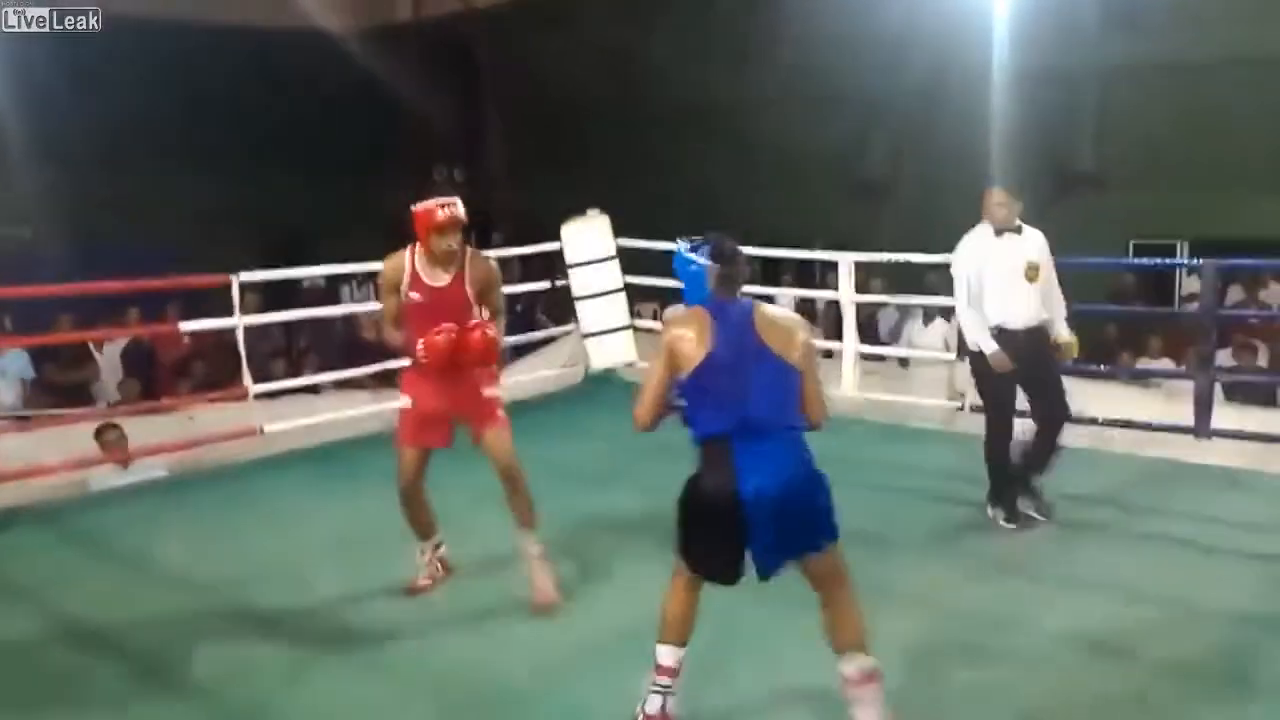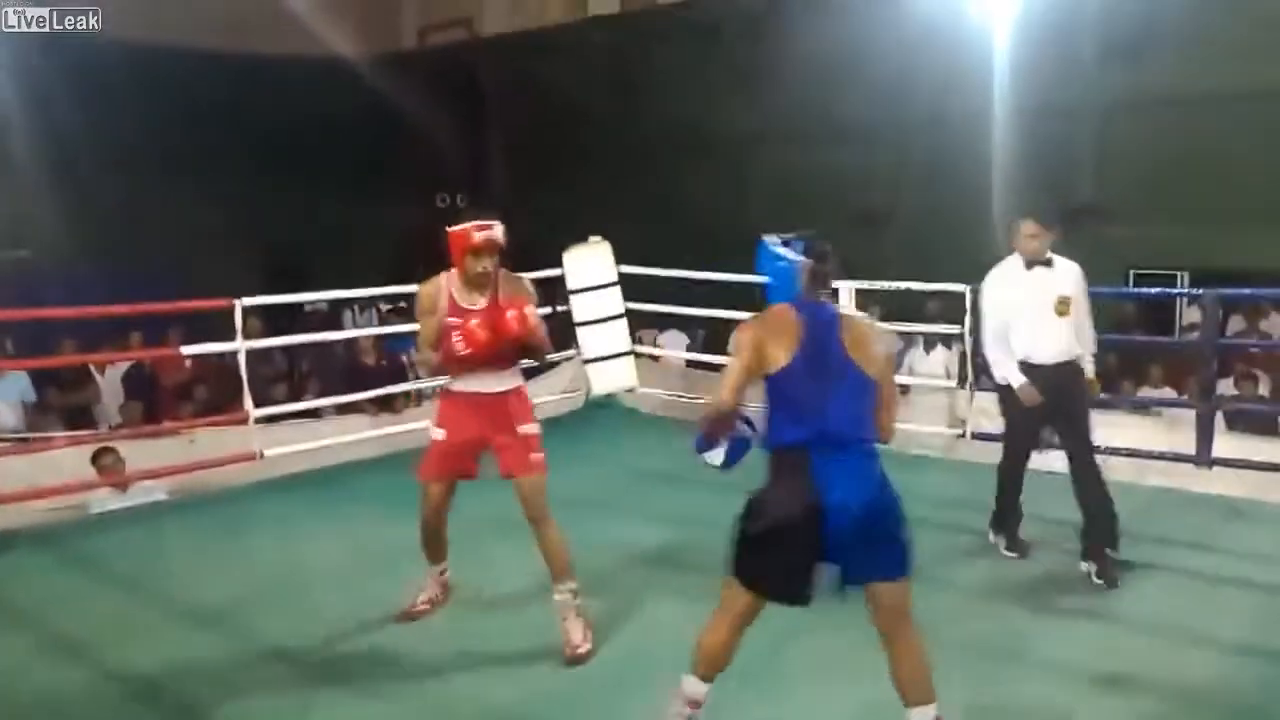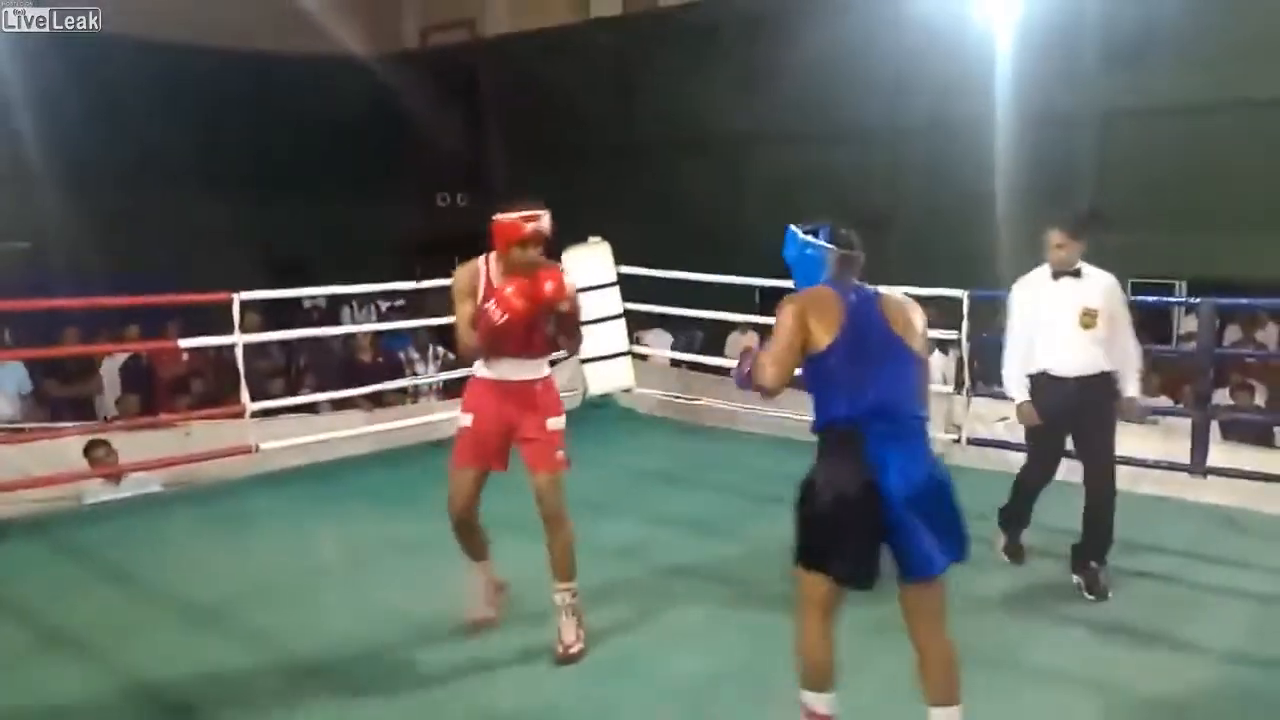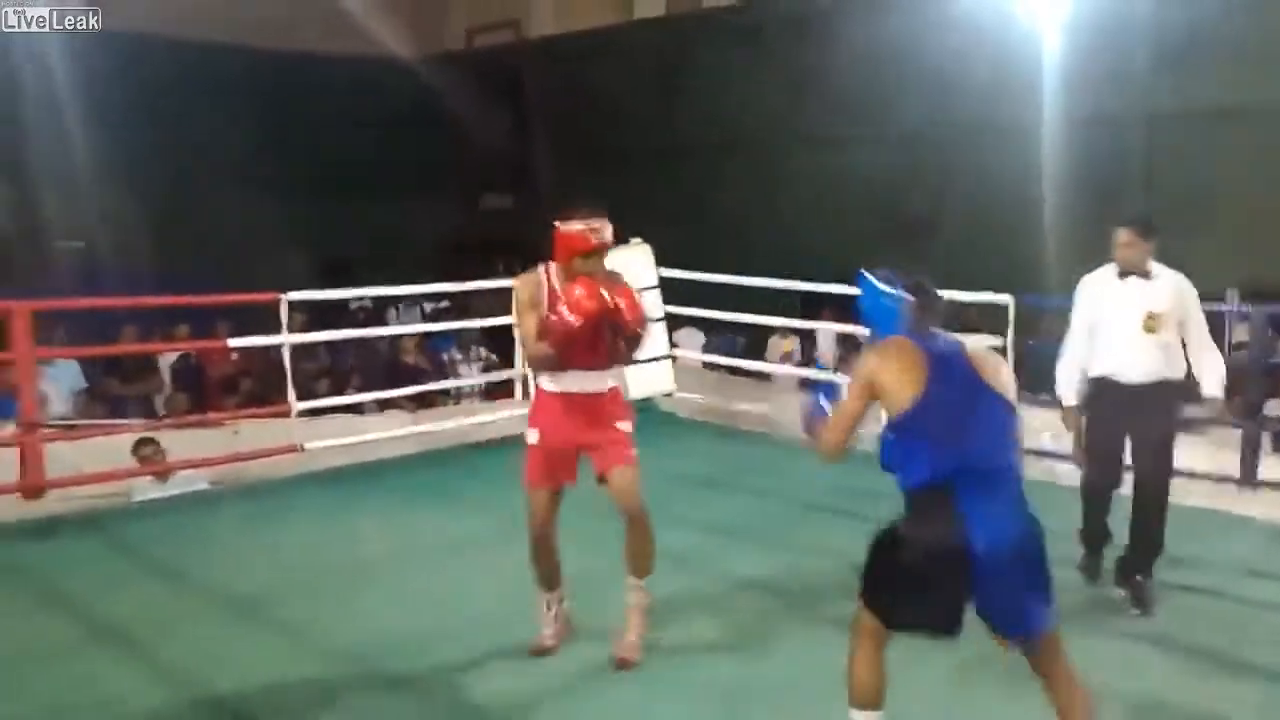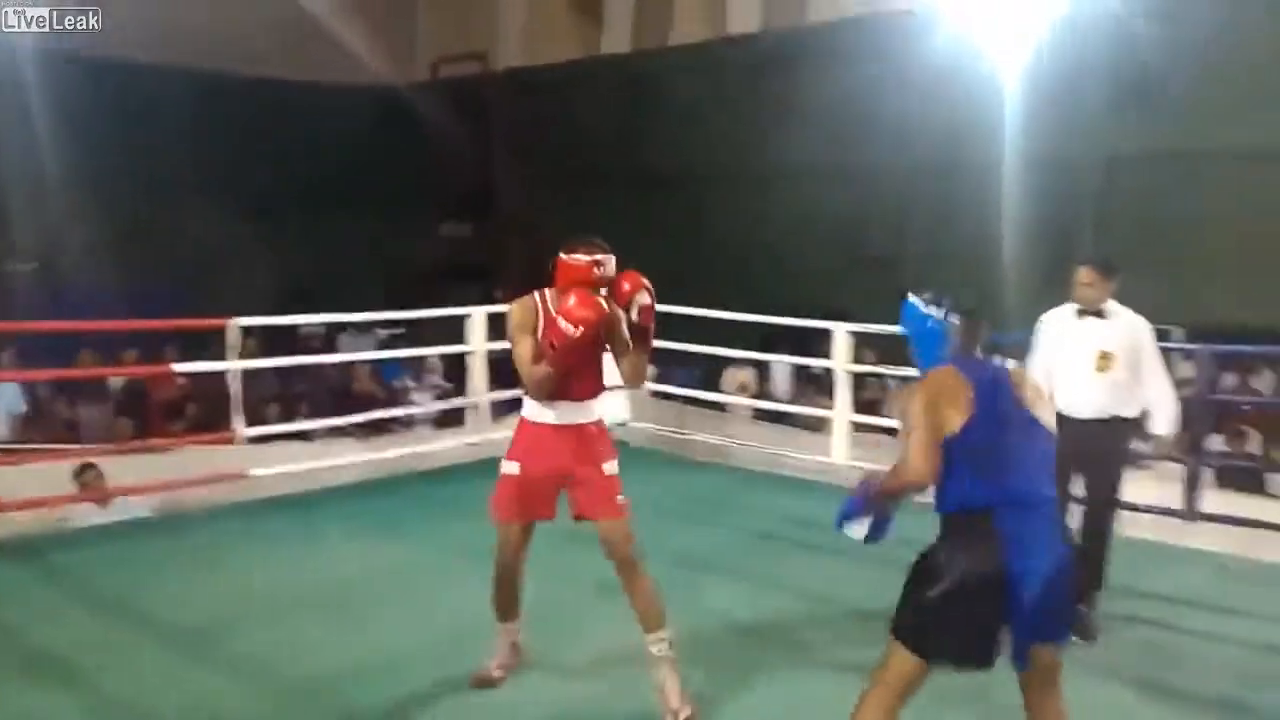
dt=0.2s
person 1, frame 1
left shoulder: (680, 329)
right shoulder: (790, 326)
left elbow: (645, 417)
right elbow: (814, 416)
left wrist: (684, 397)
left hip: (720, 479)
right hip: (787, 470)
left knee: (686, 581)
right knee: (835, 585)
person 1, frame 2
left shoulder: (763, 327)
right shoulder: (869, 335)
left elbow: (724, 402)
right elbow: (883, 428)
left wrist: (716, 428)
left hip: (792, 491)
right hip: (863, 487)
left knee: (734, 611)
right knee: (897, 623)
person 1, frame 3
left shoulder: (803, 305)
right shoulder: (906, 309)
left elbow: (771, 379)
left wrist: (747, 365)
left hip: (845, 471)
right hip: (915, 468)
left knee: (815, 608)
right knee: (928, 620)
person 1, frame 4
left shoulder: (883, 360)
right shoulder: (991, 363)
left elbow: (832, 445)
left wrist: (821, 414)
left hip: (935, 529)
right hip: (1008, 524)
left knee: (868, 634)
right knee: (1048, 658)
person 1, frame 5
left shoulder: (930, 390)
right shoulder: (1026, 388)
left elbow: (920, 471)
left wrist: (871, 494)
left hip: (974, 552)
right hip: (1045, 549)
left knee: (891, 680)
person 2, frame 1
left shoulder: (481, 268)
right shoulder: (397, 268)
left elbow: (498, 317)
right elbow: (390, 330)
left wrist: (493, 339)
right wrist: (418, 347)
left hip: (476, 373)
right hip: (425, 378)
left knee: (509, 466)
right knee: (408, 481)
left ankle: (535, 557)
right ankle: (432, 555)
person 2, frame 2
left shoulder: (516, 289)
right shoulder: (433, 293)
left elbow: (541, 349)
right elbow: (427, 358)
left wrist: (533, 338)
right wrist: (454, 352)
left hip: (508, 404)
right hip: (457, 406)
left knee: (537, 511)
right knee: (431, 512)
left ankle: (570, 611)
right ankle: (437, 580)
person 2, frame 3
left shoulder: (550, 278)
right shoulder: (470, 276)
left elbow: (571, 347)
right elbow: (466, 347)
left wrist: (566, 317)
right wrist: (493, 326)
left hip: (537, 394)
right hip: (486, 393)
left knee: (553, 508)
right knee: (460, 508)
left ankle: (567, 610)
right ankle: (487, 581)
person 2, frame 4
left shoulder: (612, 286)
right shoulder: (531, 287)
left elbow: (624, 357)
right elbow: (534, 358)
left wrist: (631, 331)
right wrist: (564, 333)
left hip: (604, 403)
right hip: (553, 407)
left knee: (633, 508)
right knee: (540, 526)
left ankle: (635, 607)
right ankle: (553, 611)
person 2, frame 5
left shoulder: (607, 309)
right shoulder: (526, 311)
left elbow: (635, 378)
right elbow: (535, 386)
left wrist: (640, 328)
right wrist: (564, 344)
left hip: (589, 438)
right hip: (537, 437)
left knee: (625, 554)
right knee: (508, 557)
left ankle: (664, 669)
right ankle: (506, 645)
person 3, frame 1
left shoulder: (1036, 240)
right shoulder: (971, 247)
left elbow: (1049, 290)
right elbow: (966, 305)
left wrist: (1062, 333)
right wrist: (988, 348)
left hip: (1034, 339)
right hip: (994, 342)
left knee: (1054, 413)
right knee: (999, 422)
left ankle: (1023, 481)
right ankle: (1002, 498)
person 3, frame 2
left shoulder: (1071, 272)
right shoulder: (1000, 278)
left elbow: (1083, 325)
right elbow: (994, 340)
left wrist: (1089, 369)
right wrist: (1017, 382)
left hip: (1067, 374)
right hip: (1023, 377)
left knee: (1084, 460)
right knee: (1016, 457)
left ankle: (1097, 549)
right ankle: (1004, 528)
person 3, frame 3
left shoulder: (1106, 284)
right shoulder: (1027, 287)
left elbow: (1123, 341)
right elbow: (1016, 348)
left wrist: (1130, 390)
right wrist: (1021, 398)
left hip: (1095, 388)
right hip: (1047, 388)
left knee: (1101, 476)
right knee: (1039, 468)
left ankle: (1089, 560)
right ankle: (1011, 527)
person 3, frame 4
left shoulder: (1177, 286)
right shoulder: (1093, 285)
left elbow: (1199, 341)
right elbow: (1076, 343)
left wrist: (1213, 390)
right wrist: (1069, 398)
left hip: (1158, 393)
right hip: (1107, 391)
left knee: (1152, 484)
right knee: (1100, 477)
left ankle: (1136, 571)
right ankle: (1093, 543)
person 3, frame 5
left shoulder: (1133, 326)
right shoulder: (1053, 321)
left elbow: (1154, 378)
right elbow: (1037, 375)
left wrist: (1162, 427)
left hip: (1109, 429)
right hip: (1061, 424)
left knee: (1098, 515)
left ankle: (1084, 599)
